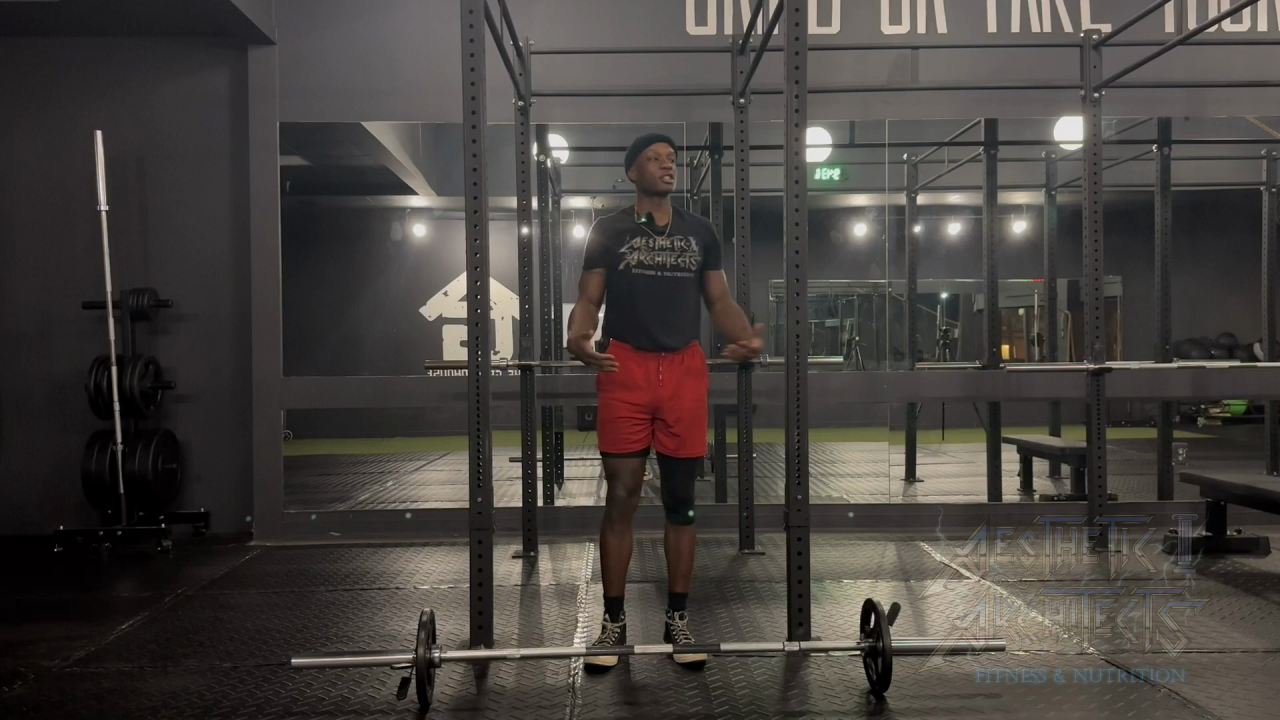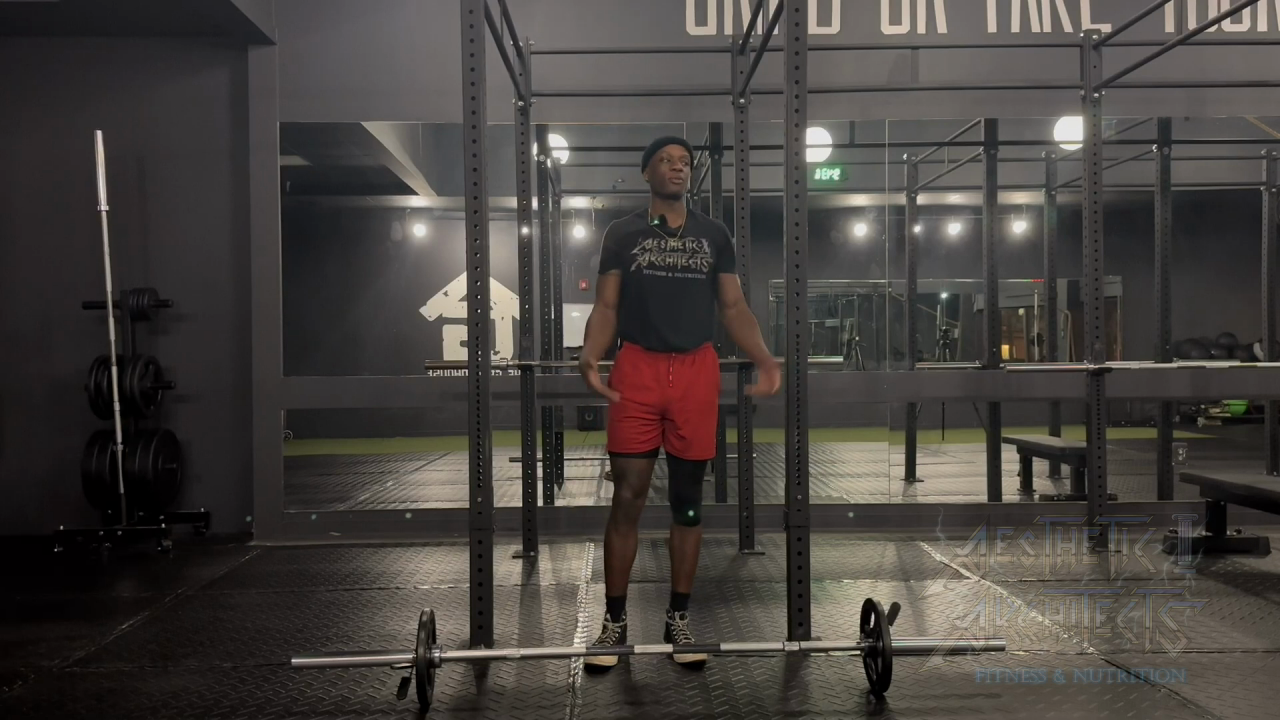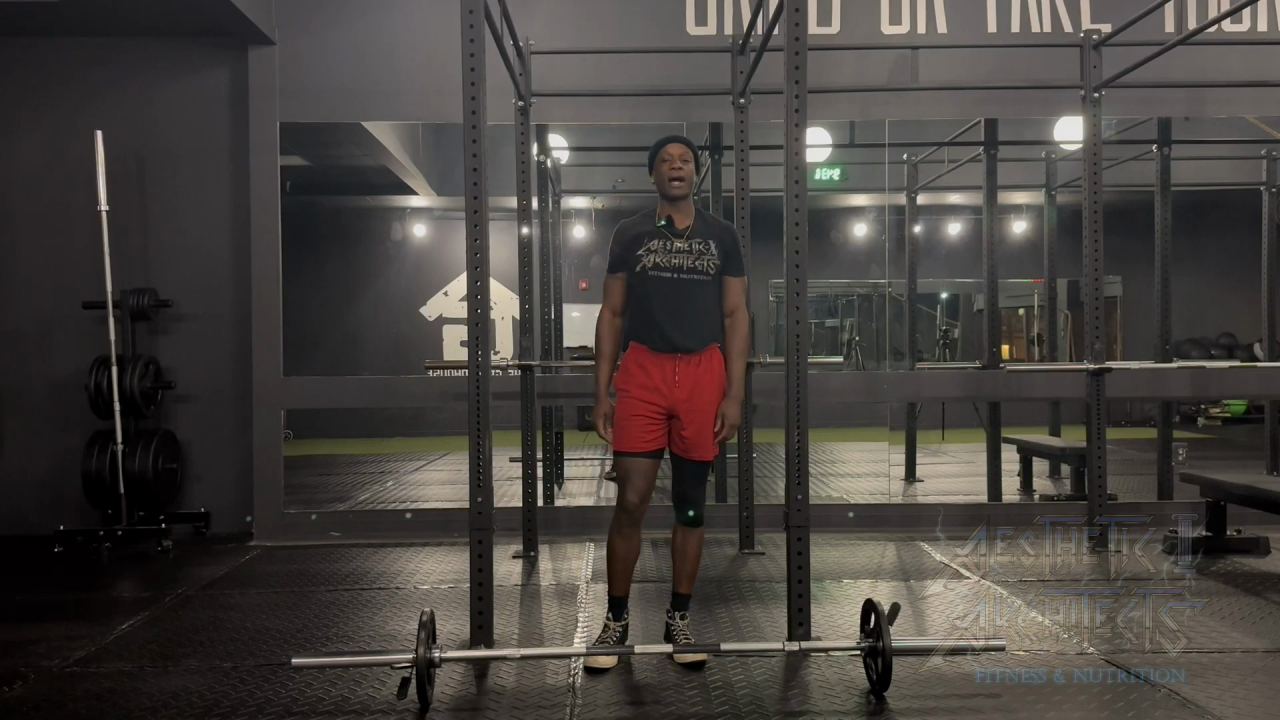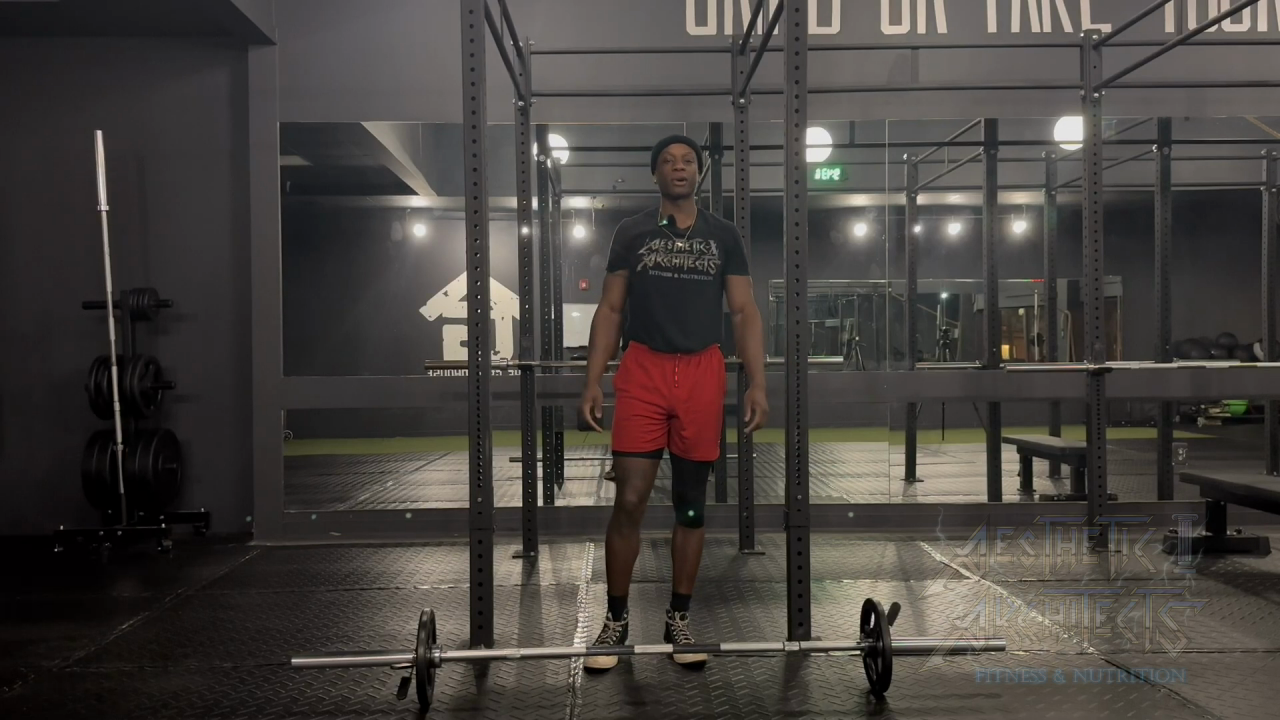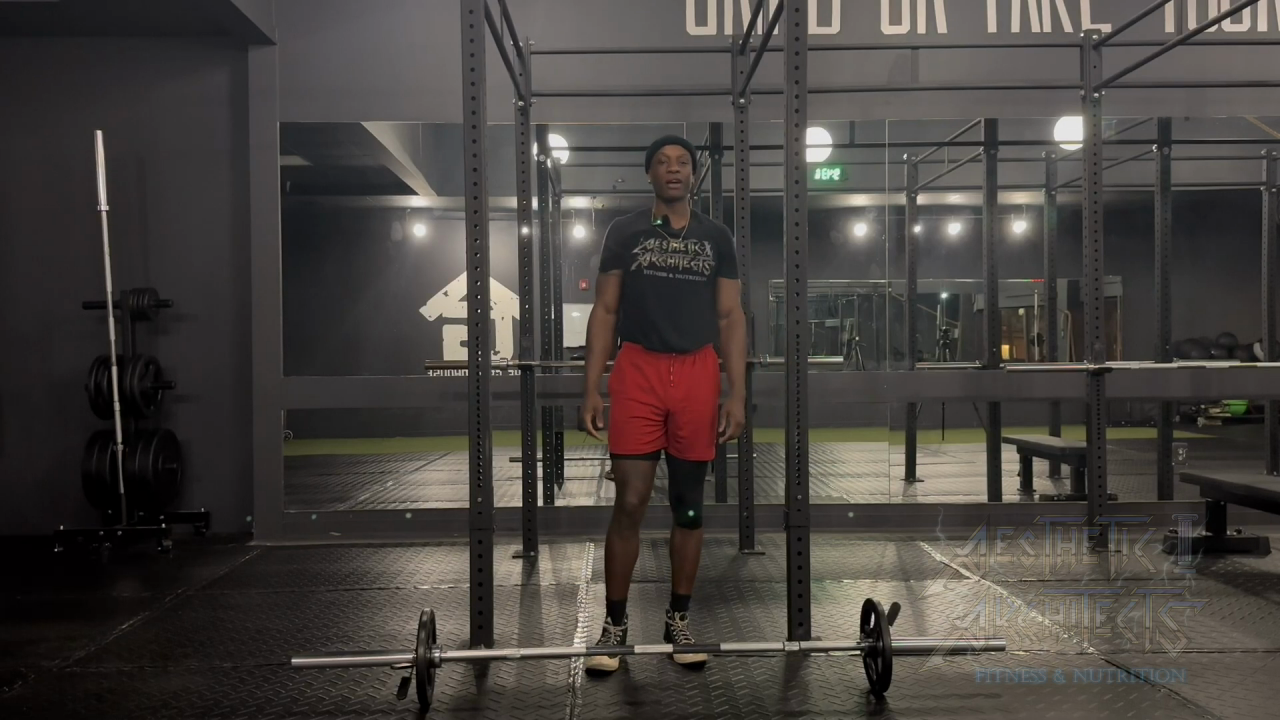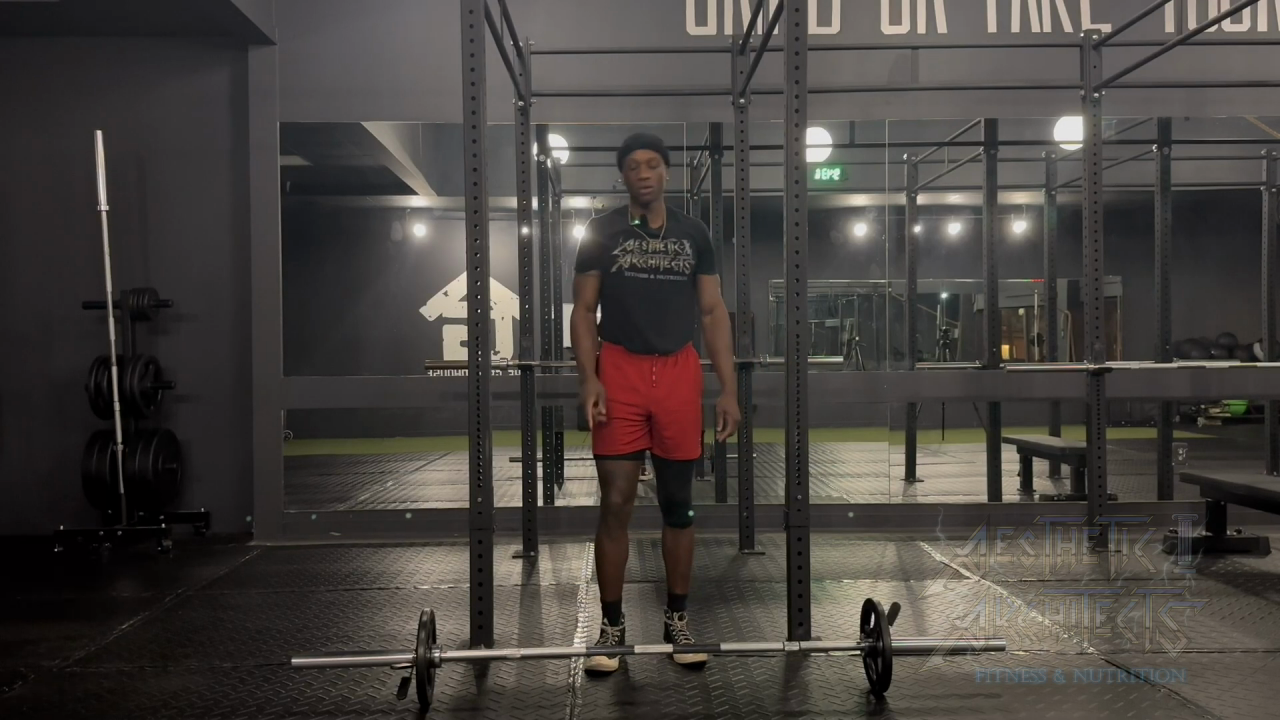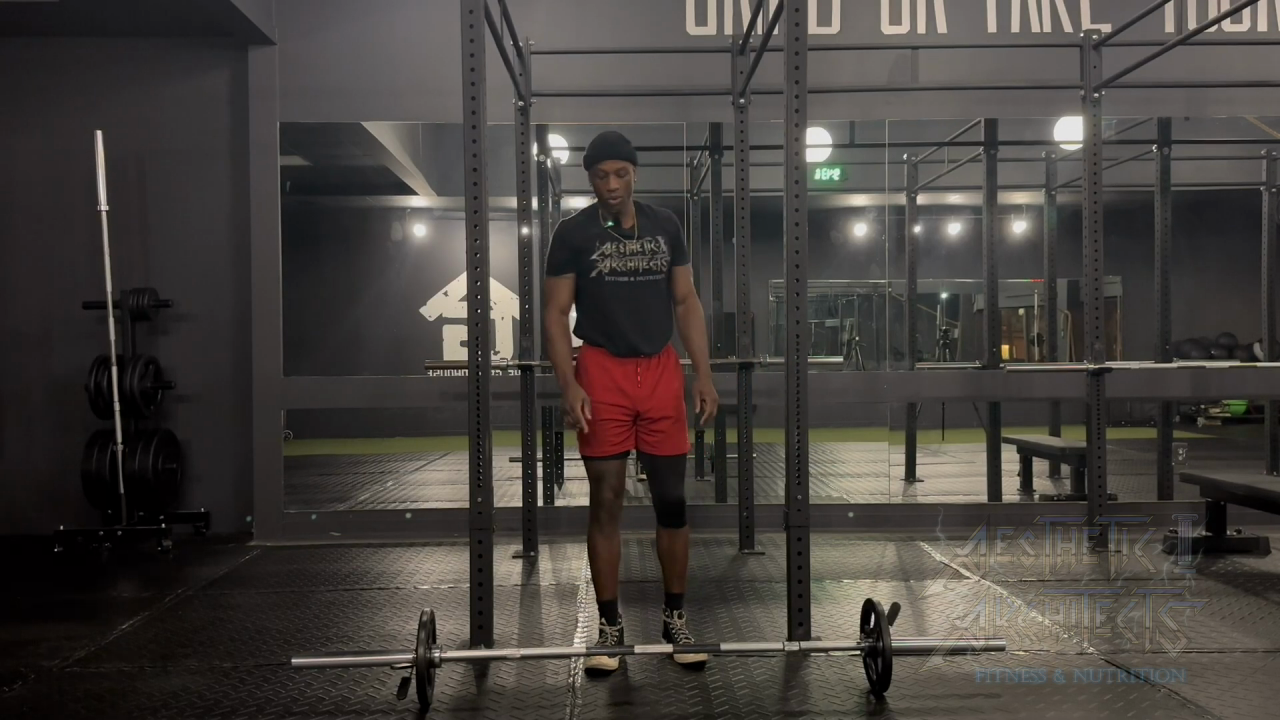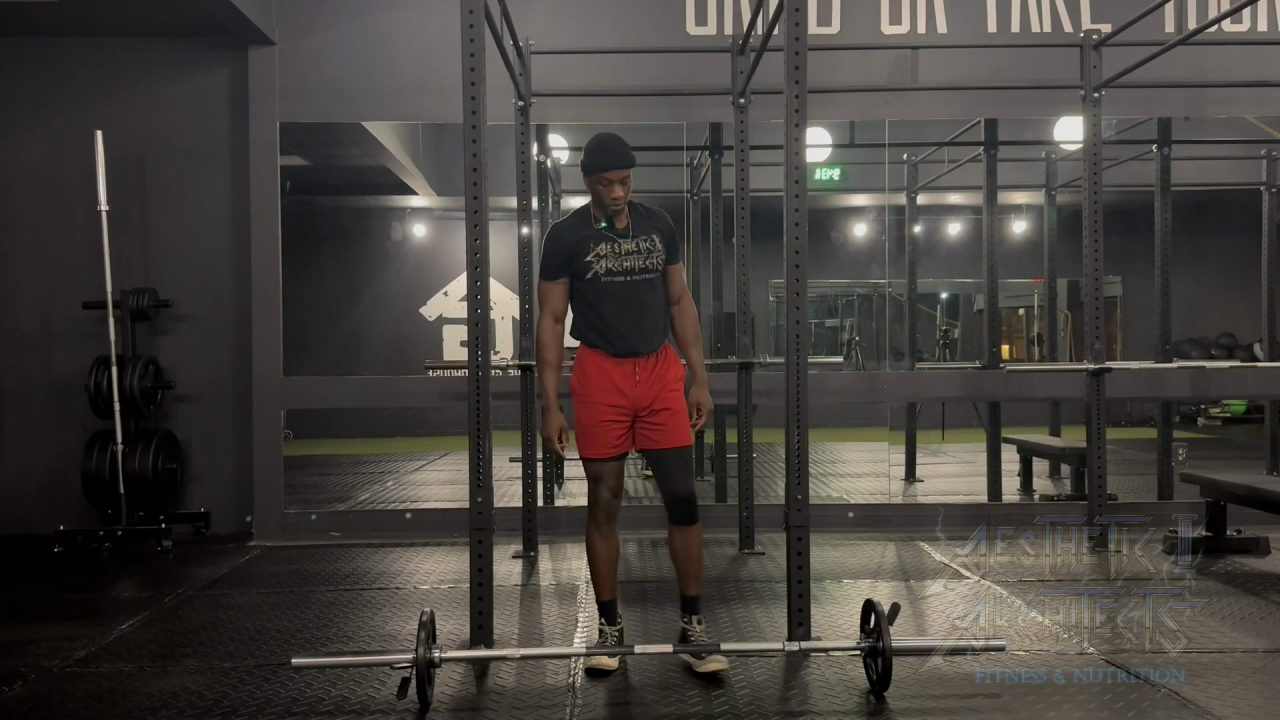
dt=0.4s
person 1, frame 1
left shoulder: (701, 232)
right shoulder: (609, 231)
left elbow: (720, 302)
right elbow: (587, 303)
left wrist: (747, 335)
right wrist: (579, 341)
left hip: (685, 372)
right hip: (626, 370)
left knee: (682, 500)
right knee: (621, 499)
left ankle: (678, 619)
right ankle: (614, 621)
person 1, frame 2
left shoulder: (714, 235)
right shoulder: (622, 234)
left elbow: (733, 307)
right elbow: (606, 308)
left wrist: (765, 362)
right wrist: (591, 363)
left hip: (696, 374)
right hip: (638, 371)
left knee: (687, 501)
right knee: (627, 500)
left ankle: (678, 619)
right ankle: (614, 620)
person 1, frame 3
left shoulder: (722, 236)
right shoulder: (630, 233)
left elbow: (735, 315)
right elbow: (612, 315)
left wrist: (734, 393)
right wrist: (602, 392)
left hip: (703, 375)
right hip: (643, 375)
left knee: (691, 503)
right knee: (631, 502)
left ankle: (678, 619)
right ankle: (616, 619)
person 1, frame 4
left shoulder: (723, 235)
right shoulder: (631, 233)
left elbow: (744, 311)
right elbow: (611, 309)
left wrist: (757, 383)
right wrist: (592, 380)
left hip: (702, 375)
right hip: (642, 373)
left knee: (691, 504)
right knee: (629, 503)
left ankle: (678, 619)
right ankle: (615, 620)
person 1, frame 5
left shoulder: (716, 237)
right shoulder: (624, 232)
left elbow: (731, 316)
right elbow: (605, 312)
left wrist: (737, 392)
right wrist: (591, 387)
left hip: (698, 375)
right hip: (638, 374)
left knee: (689, 505)
right knee: (630, 504)
left ankle: (678, 620)
right ankle: (615, 623)
person 1, frame 6
left shoulder: (693, 233)
right shoulder: (601, 232)
left elbow: (712, 312)
right elbow: (583, 309)
left wrist: (728, 388)
right wrist: (590, 376)
left hip: (678, 375)
right hip: (619, 374)
left knee: (677, 503)
right knee: (616, 504)
left ankle: (677, 619)
right ankle: (612, 625)
person 1, frame 7
left shoulder: (666, 226)
right shoulder: (573, 234)
left elbow: (686, 303)
right elbow: (556, 314)
left wrist: (703, 372)
right wrist: (570, 385)
left hip: (662, 373)
right hip: (602, 376)
left knee: (672, 502)
right knee: (606, 503)
left ankle: (675, 617)
right ankle: (610, 626)
person 1, frame 8
left shoulder: (659, 225)
right shoulder: (565, 236)
left elbow: (680, 303)
right elbow: (551, 321)
left wrist: (699, 378)
right wrist: (551, 404)
left hip: (660, 372)
right hip: (600, 375)
left knee: (683, 499)
right knee: (604, 504)
left ankle: (692, 623)
right ankle: (610, 626)
